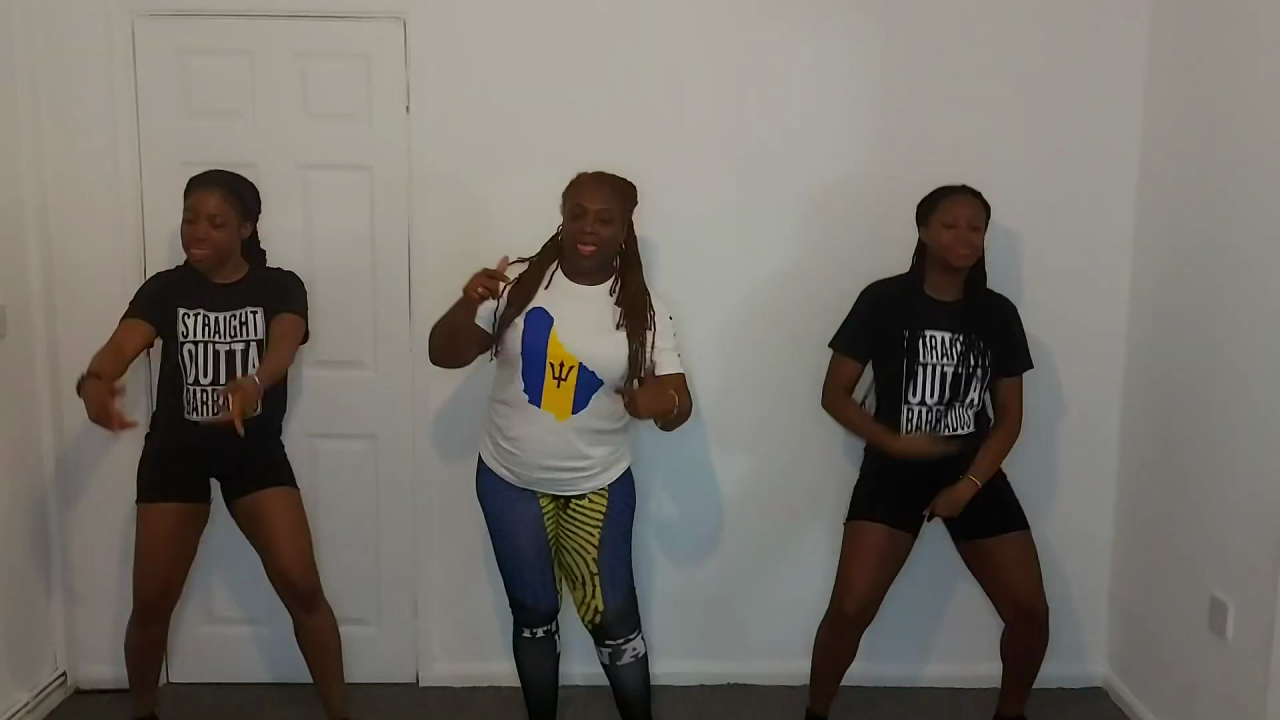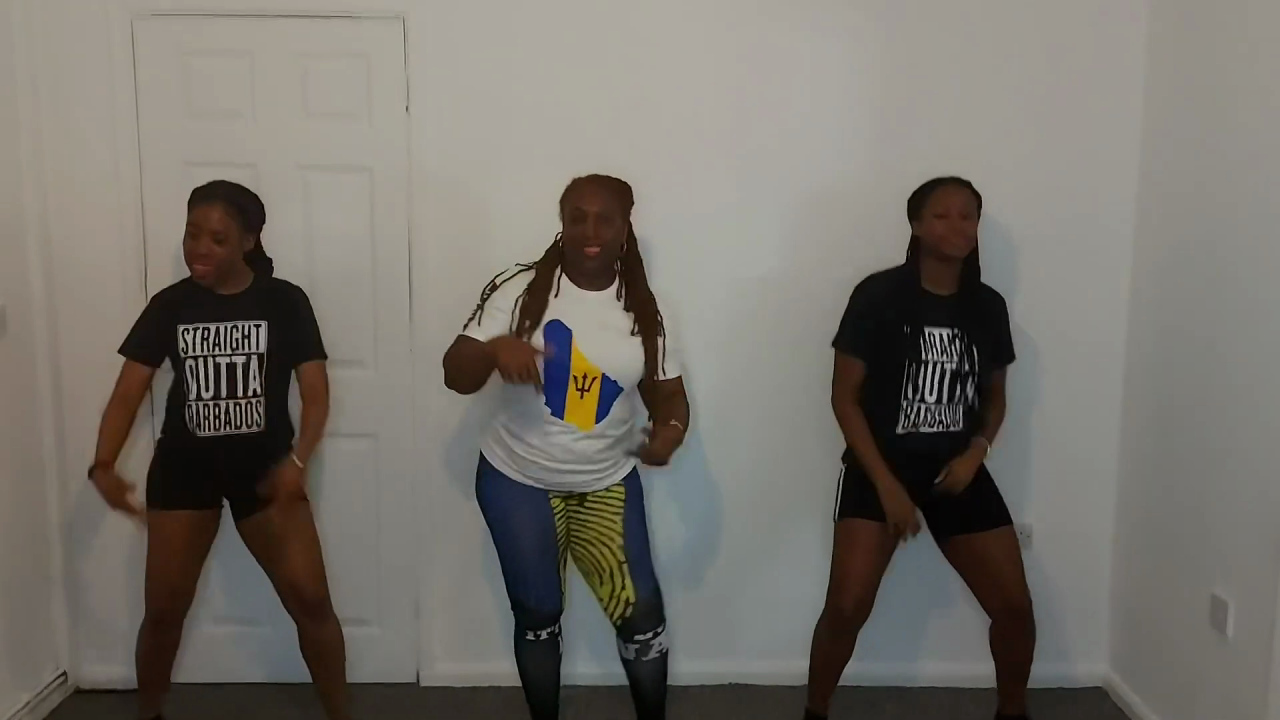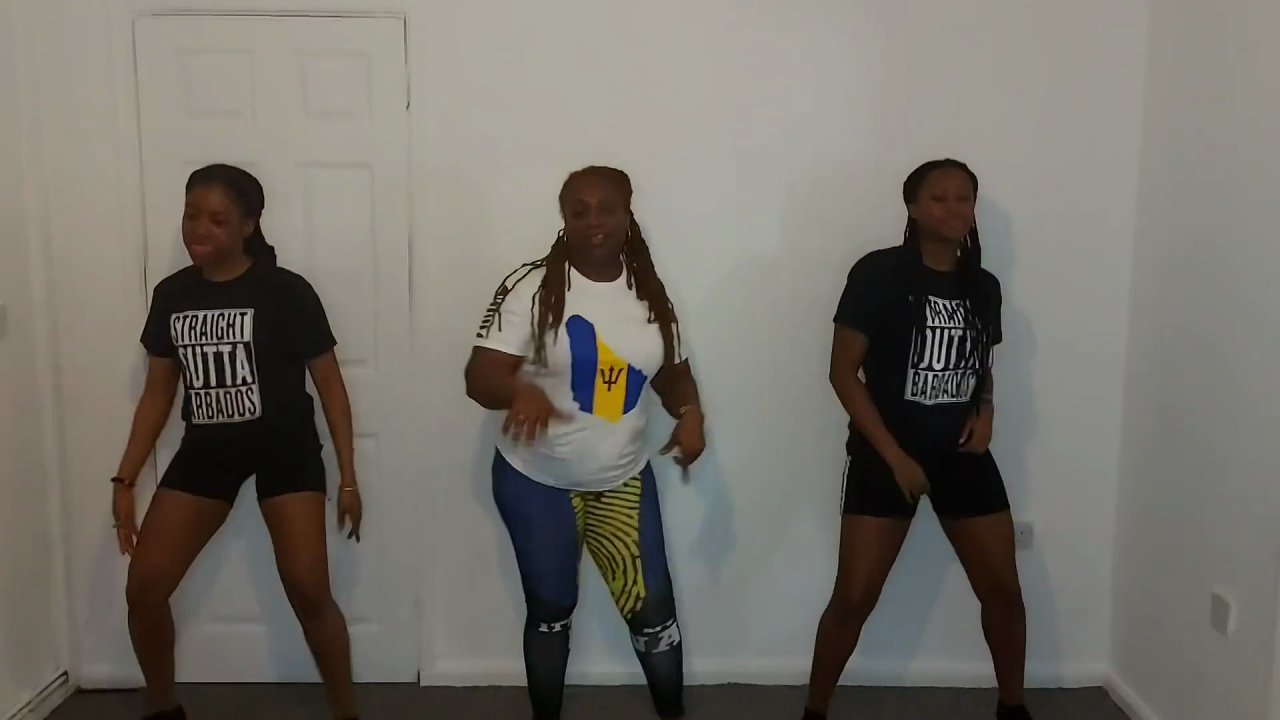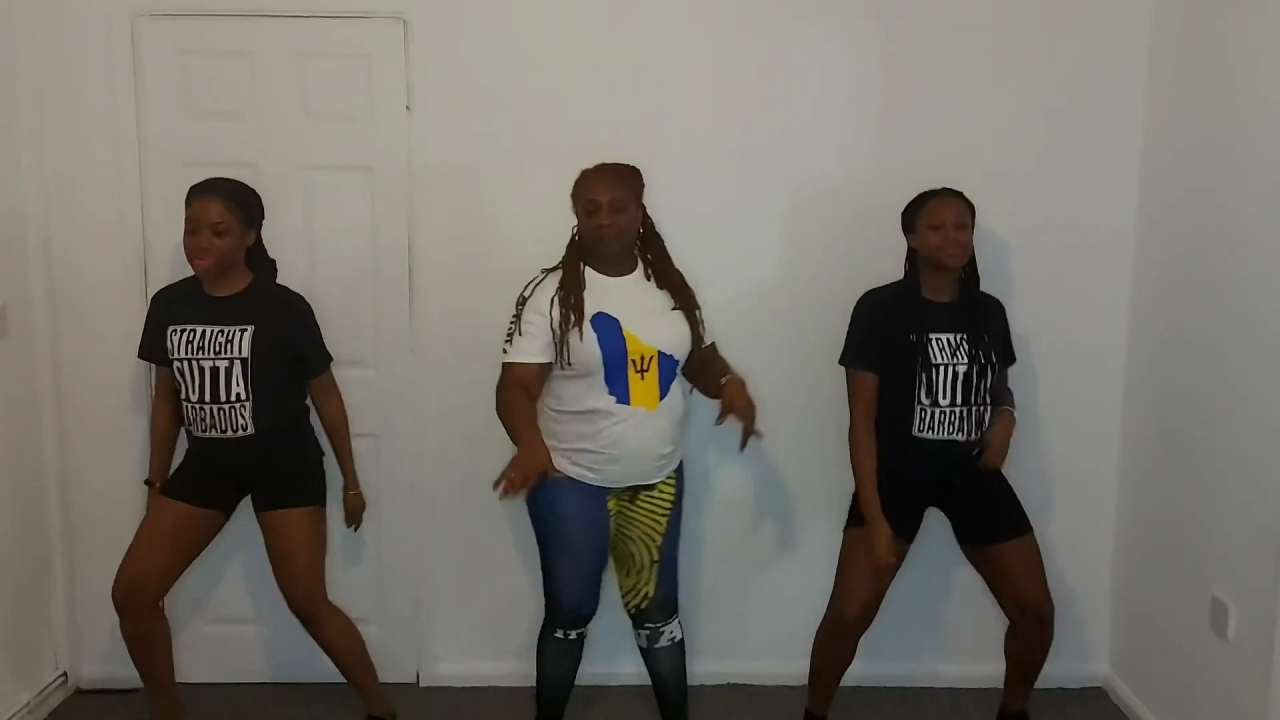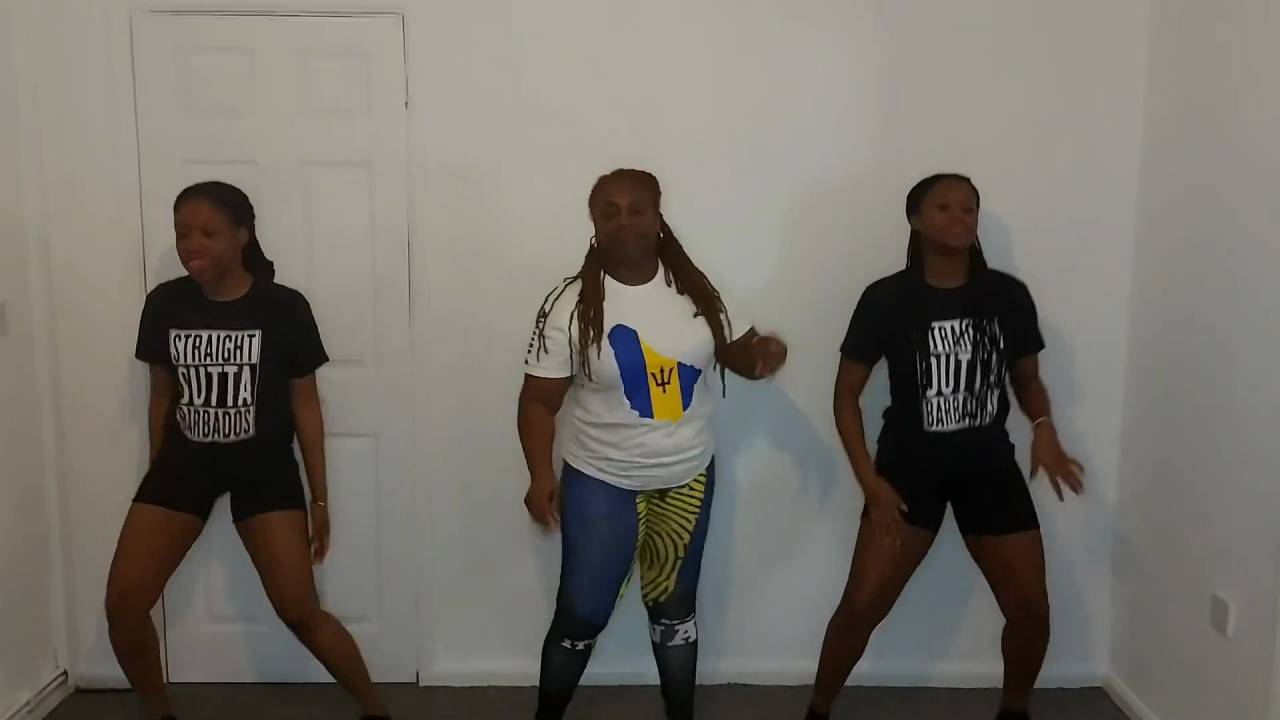
dt=0.2s
person 1, frame 1
left shoulder: (642, 308)
right shoulder: (518, 282)
left elbow: (676, 399)
right elbow: (443, 354)
left wrist: (662, 402)
right wrist: (470, 305)
left hip: (600, 485)
right hip: (511, 481)
left knee: (614, 618)
right knee: (534, 615)
person 1, frame 2
left shoulder: (643, 308)
right shoulder: (519, 289)
left elbow: (666, 390)
right elbow: (457, 373)
left wrist: (671, 426)
right wrist: (498, 350)
left hip: (608, 484)
right hip: (518, 482)
left knee: (642, 612)
right knee: (538, 617)
person 1, frame 3
left shoulder: (651, 294)
right shoulder: (531, 289)
left elbow: (672, 372)
right elbow: (480, 377)
left wrist: (689, 413)
right wrist: (520, 393)
left hip: (624, 480)
right hip: (537, 480)
left knee: (654, 606)
right knee: (550, 610)
person 1, frame 4
left shoulder: (670, 286)
right shoulder: (551, 293)
left elbow: (701, 360)
right elbow: (515, 386)
left wrist: (729, 385)
right wrist: (530, 445)
left hip: (656, 480)
right hip: (573, 481)
left knee: (656, 609)
right knee: (569, 612)
person 1, frame 5
left shoulder: (696, 289)
right shoulder: (570, 305)
left elbow: (740, 358)
right elbow: (539, 399)
left wrist: (764, 351)
right wrist: (542, 477)
left hip: (688, 479)
right hip: (601, 482)
left knee: (673, 607)
right knee: (580, 616)
person 2, frame 1
left shoulder: (280, 287)
right shoulder: (164, 289)
left elbow: (284, 345)
right elbow: (119, 346)
left wrist: (250, 387)
right wrist: (94, 385)
left hip: (254, 447)
right hip: (176, 452)
left knee: (301, 586)
right knee: (152, 600)
person 2, frame 2
left shoulder: (284, 303)
right shoulder: (168, 306)
left elbow: (315, 392)
right elbow: (126, 394)
left wrist: (298, 461)
right wrist: (104, 465)
left hip: (264, 464)
right hip: (185, 464)
left knee: (309, 597)
right knee: (165, 608)
person 2, frame 3
left shoulder: (284, 292)
right shoulder: (172, 294)
left elbow: (329, 384)
right elbow: (158, 393)
left wrist: (347, 478)
right wrist: (126, 478)
left hip: (282, 451)
right hip: (203, 453)
left knee: (309, 595)
right knee: (145, 585)
person 2, frame 4
left shoulder: (284, 309)
right shoulder: (168, 305)
left elbow: (325, 396)
right elbow: (166, 397)
left wrist: (351, 481)
right wrist: (156, 481)
left hip: (284, 464)
right hip: (205, 465)
left knee: (309, 604)
right knee: (132, 593)
person 2, frame 5
left shoulder: (284, 309)
right shoulder: (164, 304)
left elbow: (304, 405)
right elbow: (161, 396)
left wrist: (319, 502)
right wrist: (151, 479)
left hip: (265, 469)
right hip: (182, 468)
left knee: (296, 610)
right knee: (122, 601)
person 3, frame 1
left shoulder: (998, 314)
right shoulder: (883, 302)
left elbow: (1010, 414)
right elbow: (835, 394)
left wrist: (972, 482)
right wrist: (890, 439)
left hip: (972, 475)
right hip: (893, 470)
left knee: (1029, 612)
right knee: (850, 610)
person 3, frame 2
left shoulder: (989, 306)
right shoulder: (880, 295)
left elbow: (995, 395)
right elbow: (845, 396)
left wrist: (977, 449)
right wrist: (884, 485)
left hip: (955, 470)
right hip: (880, 468)
left knee: (1014, 605)
right knee: (847, 607)
person 3, frame 3
left shoulder: (984, 287)
right shoulder: (878, 273)
right elbow: (843, 372)
left wrist: (983, 411)
right wrist: (891, 453)
left hip: (961, 452)
right hip: (887, 450)
left knee: (1003, 588)
right knee: (854, 598)
person 3, frame 4
left shoulder: (989, 313)
right shoulder: (880, 309)
right elbow: (862, 414)
left wrist: (1001, 421)
right wrist: (873, 515)
left hip: (973, 476)
right hip: (898, 474)
left knee: (1035, 611)
right knee: (848, 614)
person 3, frame 5
left shoulder: (1006, 294)
right shoulder: (885, 299)
left elbow: (1027, 378)
right elbow: (846, 392)
left wrist: (1045, 428)
right wrist: (867, 476)
left hip: (989, 466)
right hip: (909, 466)
left knee: (1031, 609)
right knee: (862, 605)
